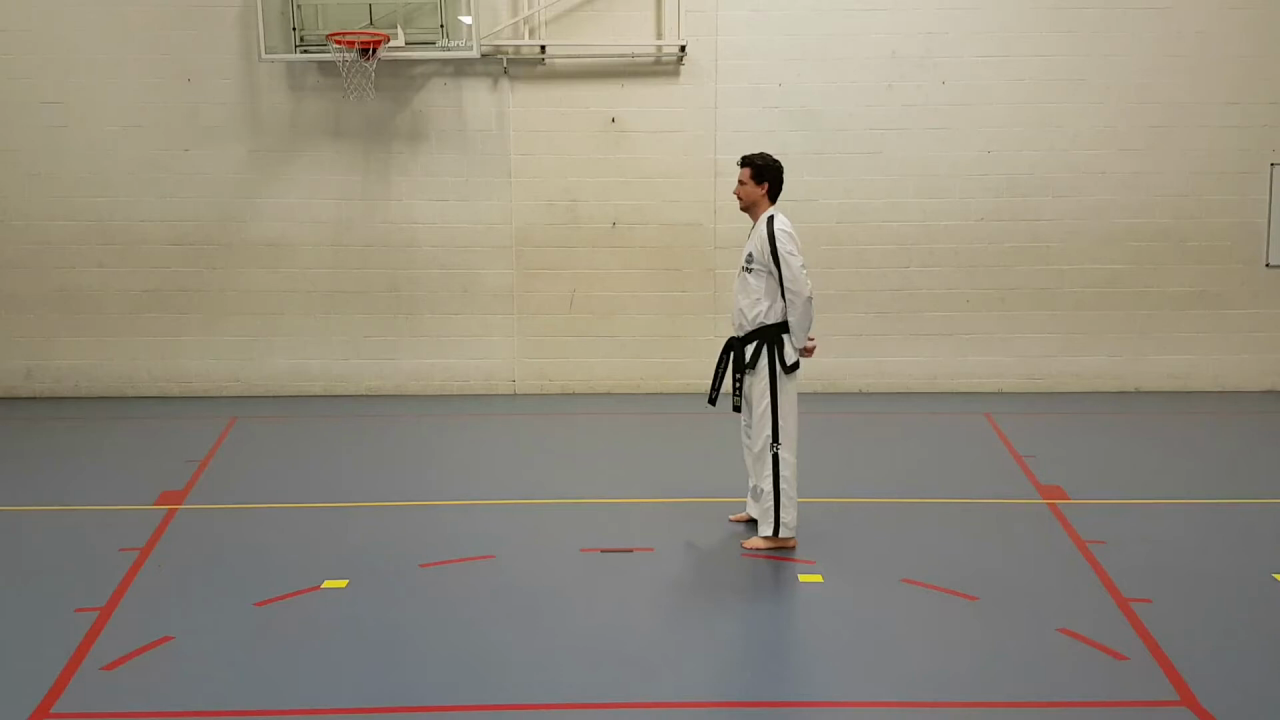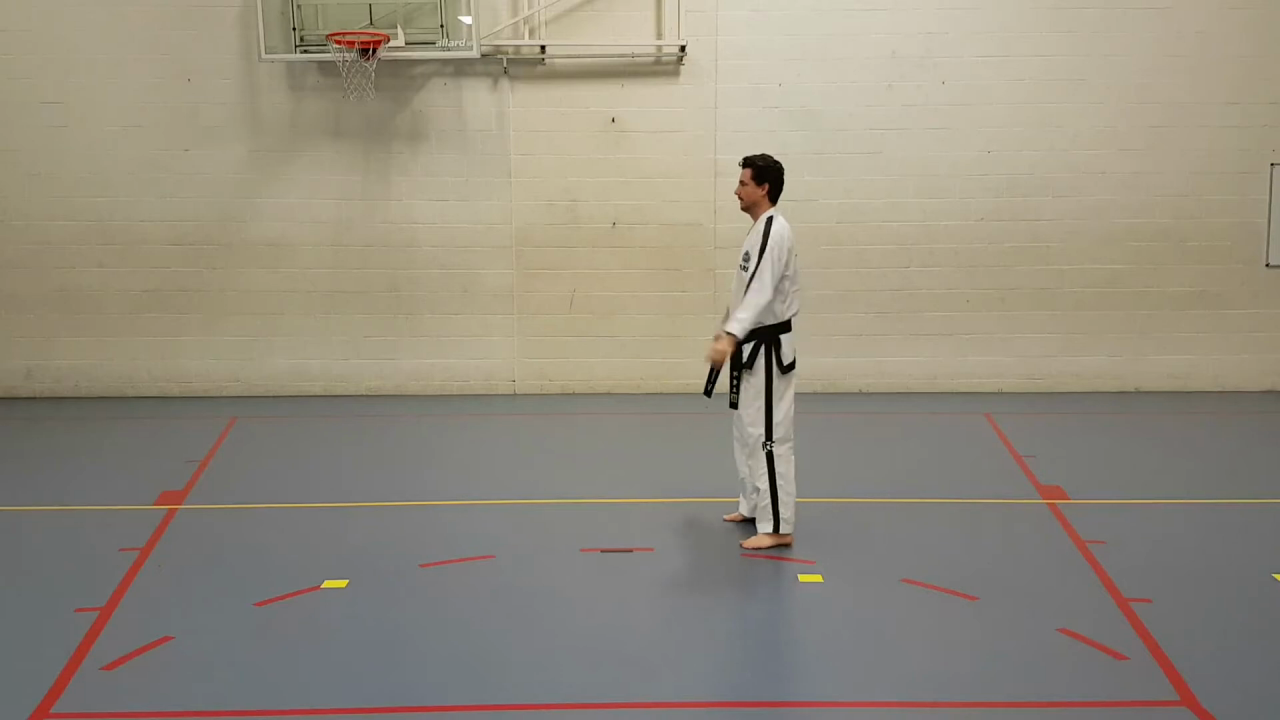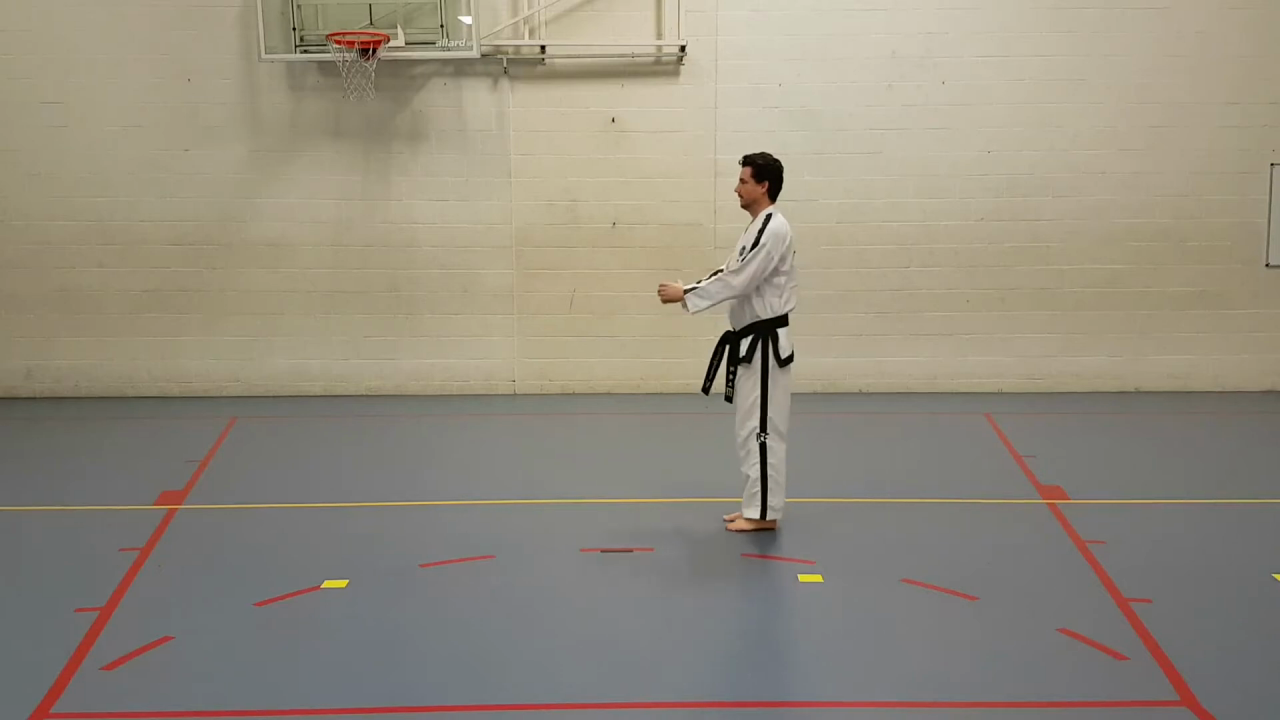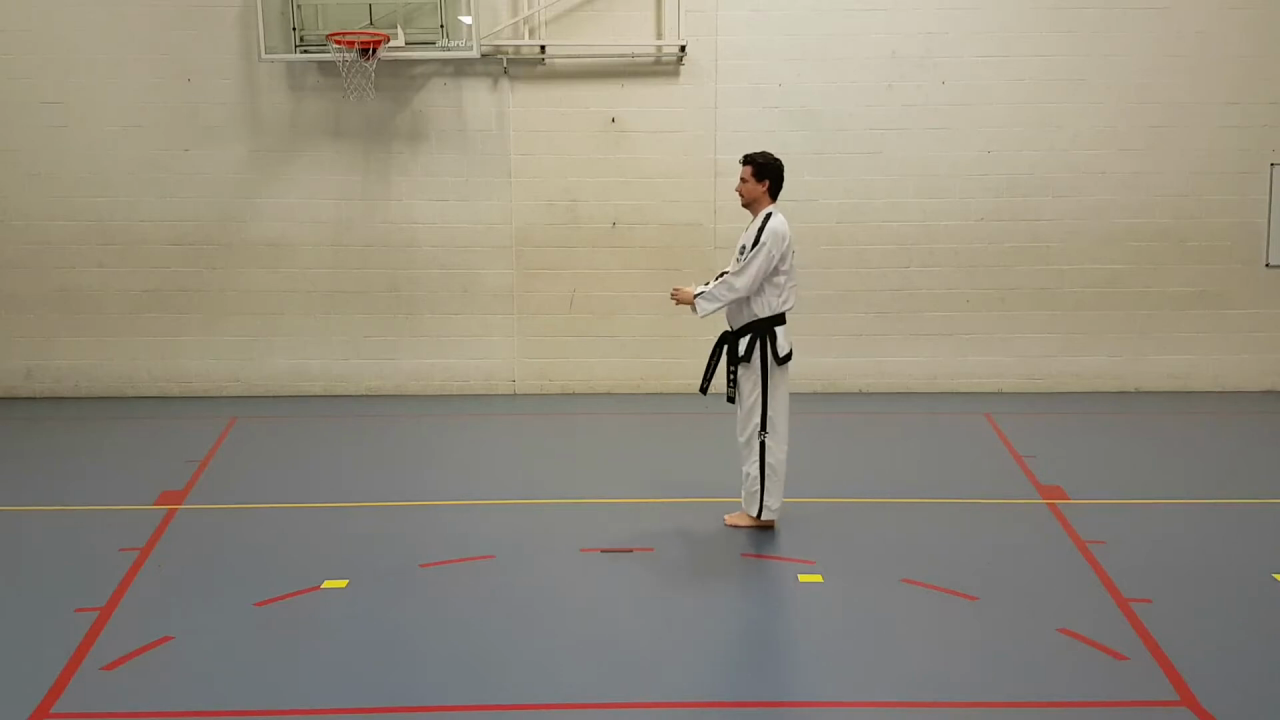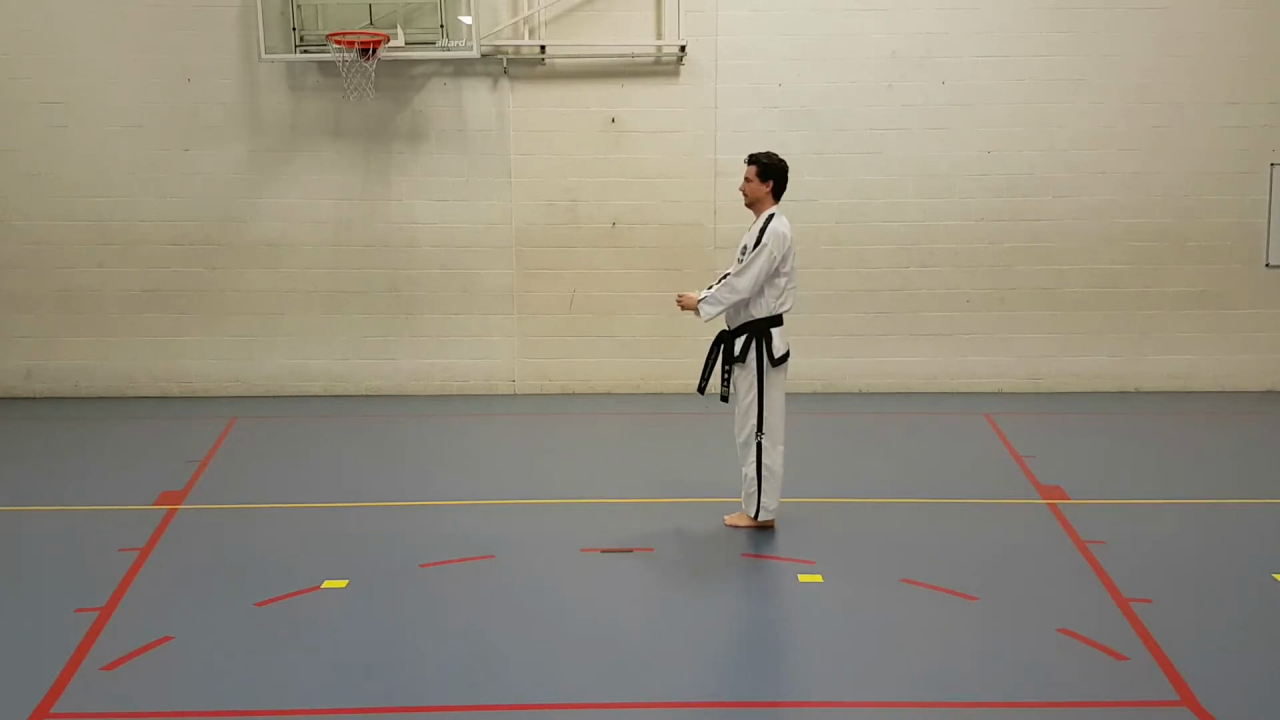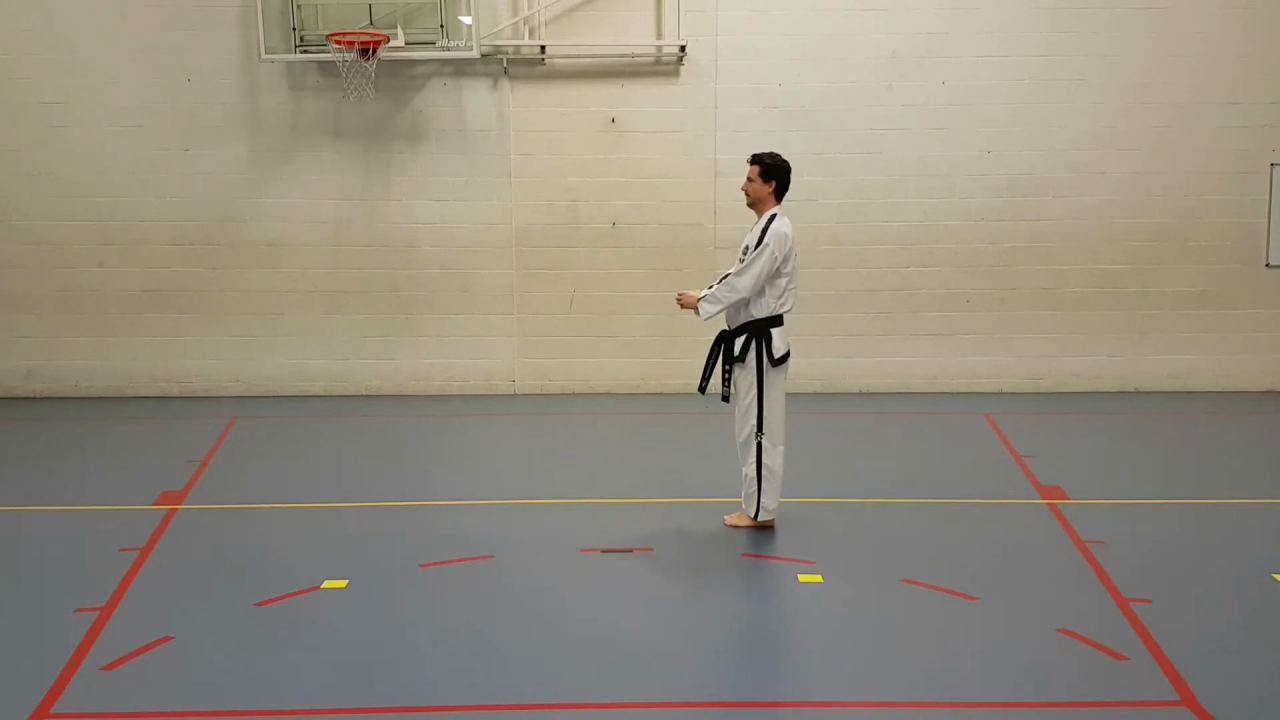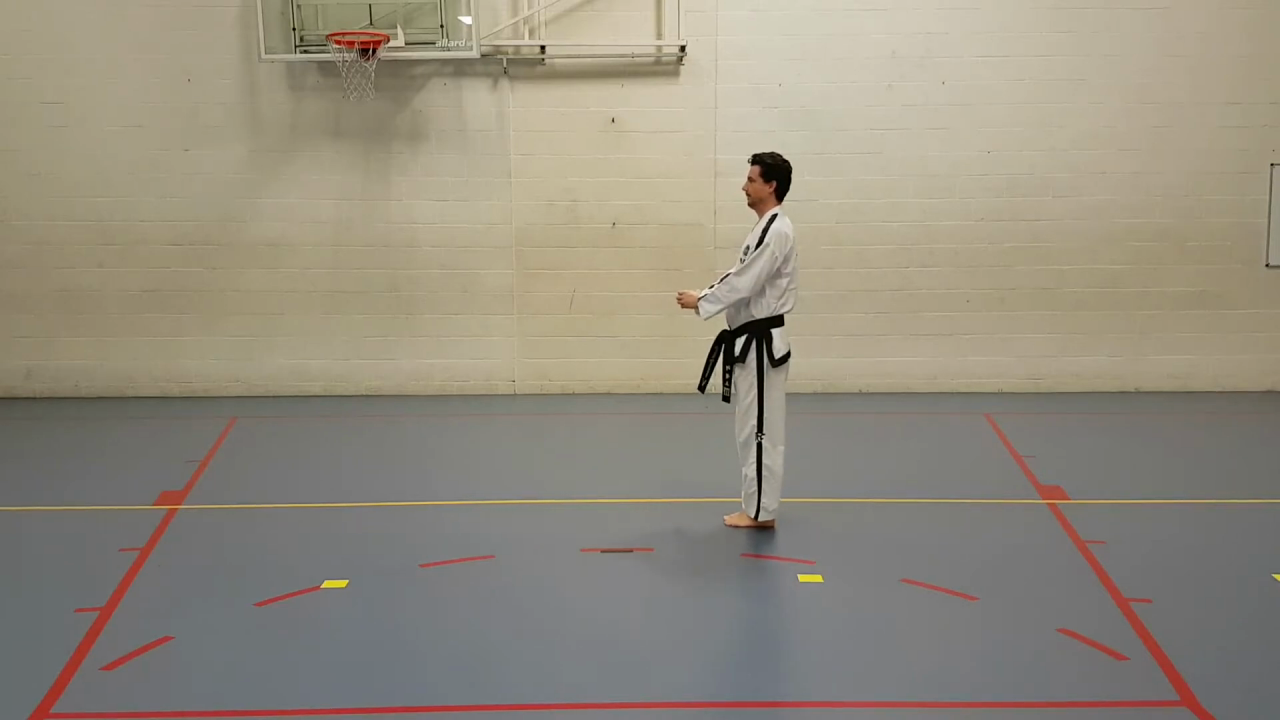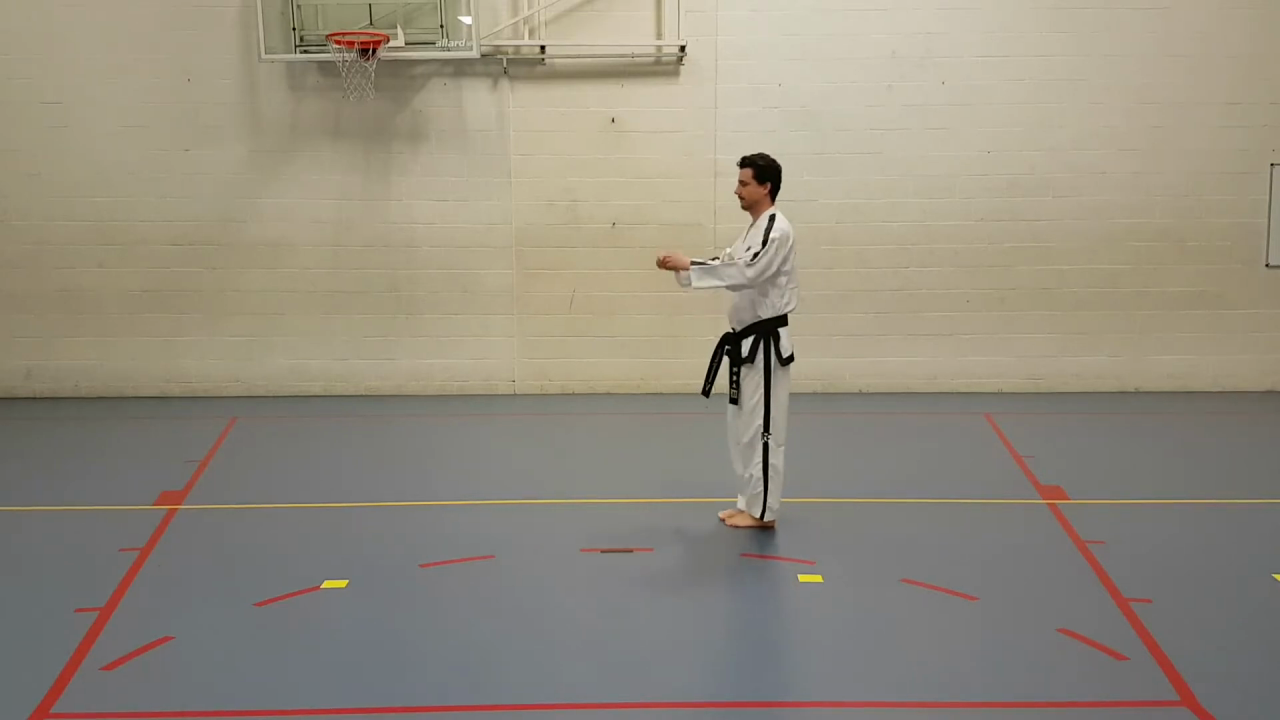
dt=0.4s
person 1, frame 1
left shoulder: (774, 231)
right shoulder: (762, 229)
left elbow: (799, 291)
left wrist: (799, 342)
right wrist: (797, 340)
left hip: (769, 351)
right hip: (756, 348)
left knee: (772, 439)
right knee: (755, 434)
left ankle: (779, 530)
right ankle: (761, 506)
person 1, frame 2
left shoulder: (774, 231)
right shoulder: (761, 228)
left elbow: (761, 291)
left wrist: (730, 336)
right wrist: (727, 330)
left hip: (767, 349)
right hip: (755, 346)
left knee: (767, 435)
right knee: (747, 432)
left ankle: (778, 526)
right ankle: (753, 505)
person 1, frame 3
left shoulder: (773, 229)
right shoulder: (759, 227)
left elbow: (738, 282)
right elbow: (730, 272)
left wrist: (686, 296)
right wrist: (686, 289)
left hip: (765, 343)
right hip: (752, 341)
left knee: (761, 427)
right knee: (750, 426)
left ankle: (763, 511)
right ankle: (757, 504)
person 1, frame 4
left shoulder: (772, 229)
right shoulder: (760, 226)
left elbow: (742, 284)
right elbow: (733, 275)
left wrist: (696, 299)
right wrist: (697, 293)
left hip: (762, 341)
right hip: (752, 339)
left knee: (761, 427)
right knee: (752, 427)
left ankle: (762, 511)
right ankle: (756, 505)
person 1, frame 5
left shoulder: (773, 230)
right shoulder: (763, 227)
left elbow: (744, 285)
right elbow: (735, 277)
left wrist: (700, 304)
right wrist: (700, 297)
left hip: (759, 342)
right hip: (751, 339)
left knee: (759, 428)
right knee: (751, 427)
left ankle: (761, 511)
right ankle: (755, 505)
person 1, frame 6
left shoulder: (775, 231)
right shoulder: (765, 227)
left elbow: (744, 285)
right elbow: (737, 277)
left wrist: (700, 303)
right wrist: (701, 296)
left hip: (760, 342)
right hip: (752, 339)
left knee: (760, 428)
right knee: (752, 427)
left ankle: (761, 511)
right ankle: (756, 505)
person 1, frame 7
left shoulder: (776, 231)
right shoulder: (766, 227)
left elbow: (745, 284)
right elbow: (738, 277)
left wrist: (700, 303)
right wrist: (703, 295)
left hip: (760, 342)
right hip: (753, 340)
left knee: (760, 429)
right knee: (752, 428)
left ankle: (761, 511)
right ankle: (756, 506)
person 1, frame 8
left shoulder: (776, 230)
right shoulder: (757, 228)
left elbow: (747, 272)
right elbow: (727, 266)
left wrist: (688, 267)
right wrist: (684, 266)
left hip: (765, 344)
right hip: (750, 342)
left knee: (761, 429)
right knee: (742, 427)
left ankle: (762, 511)
right ankle: (750, 503)
